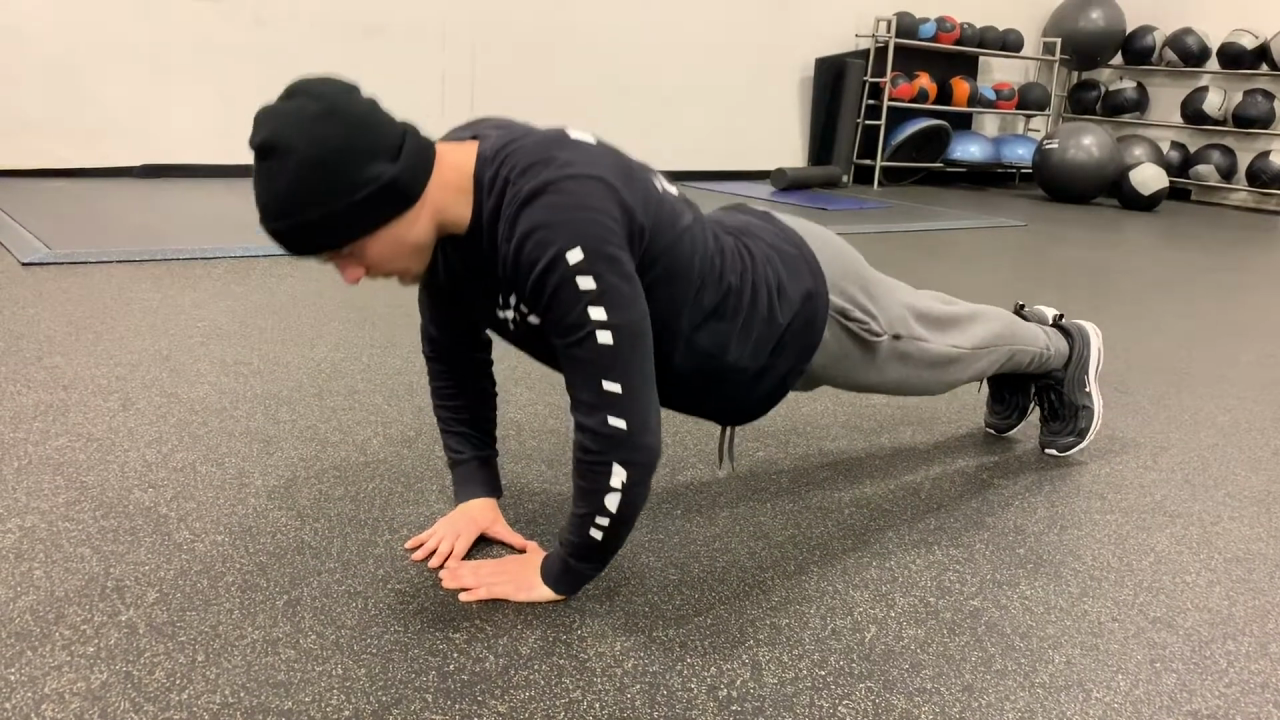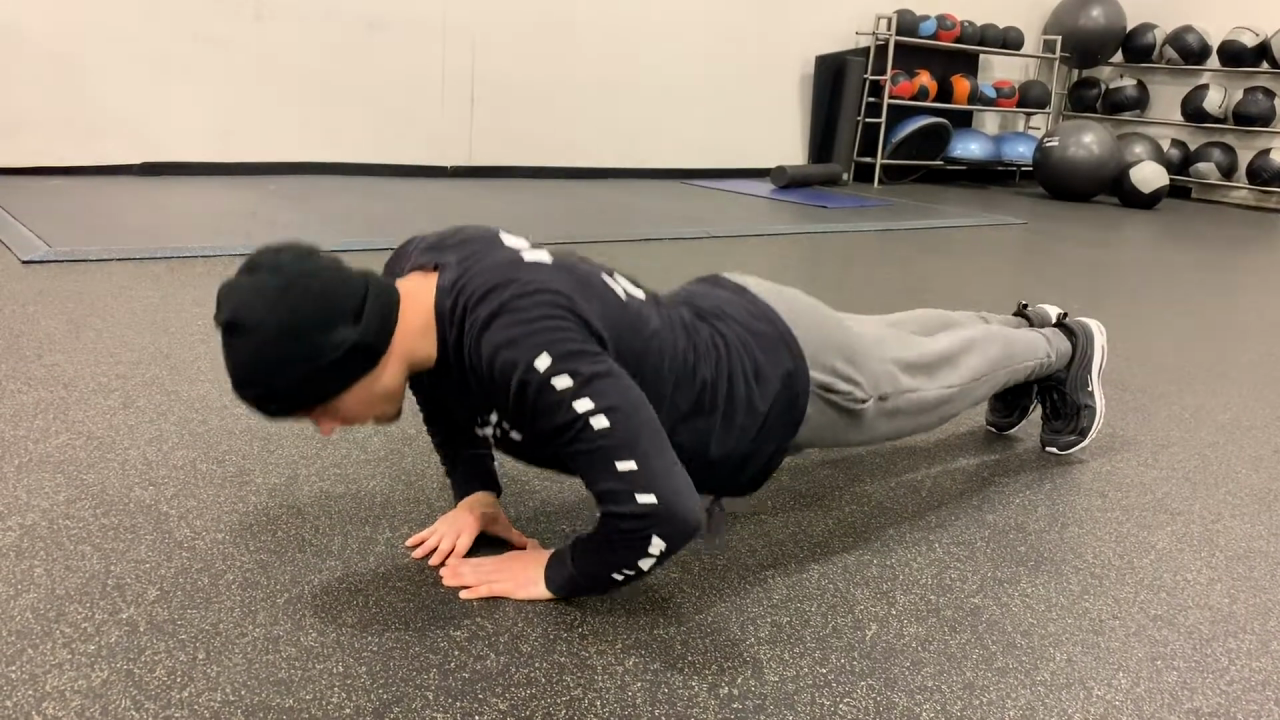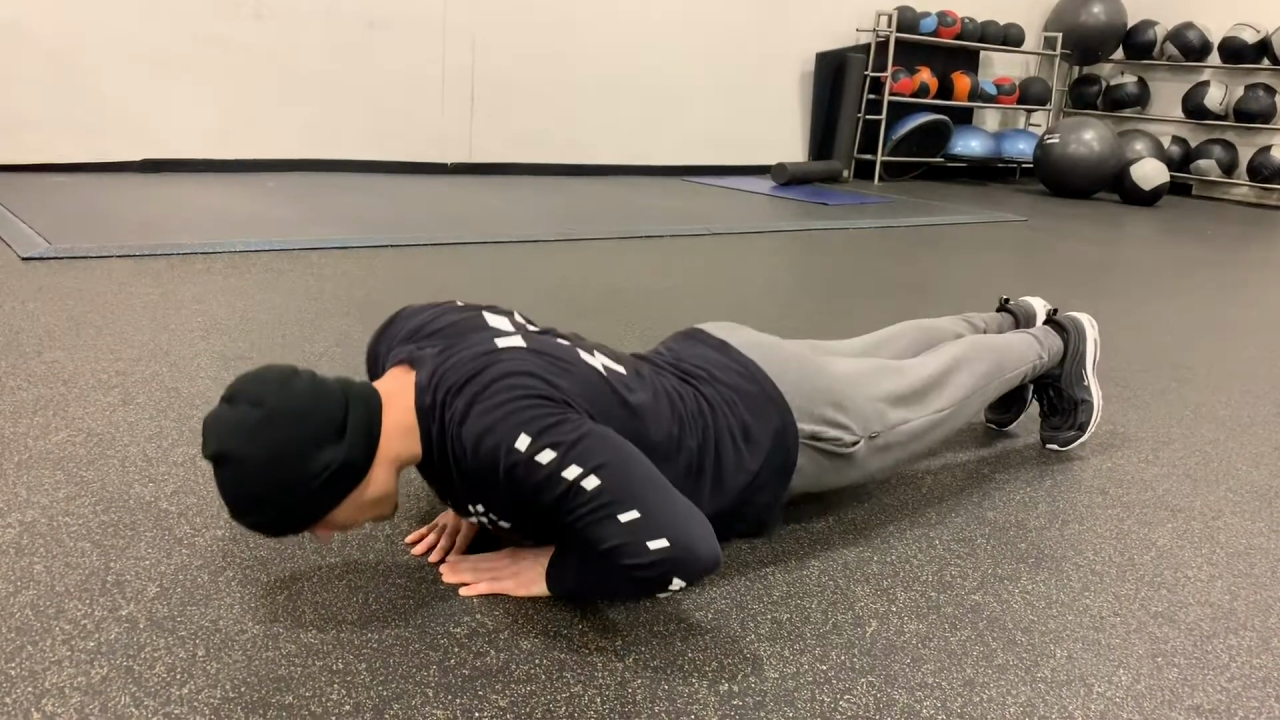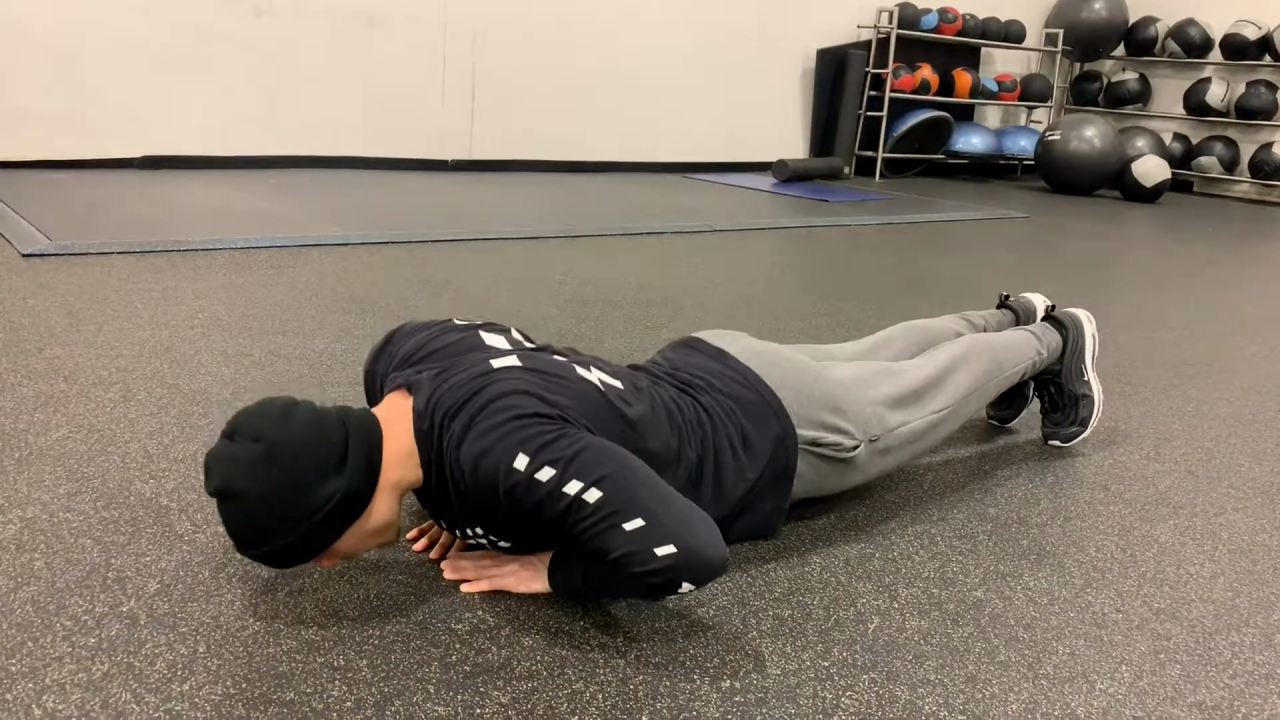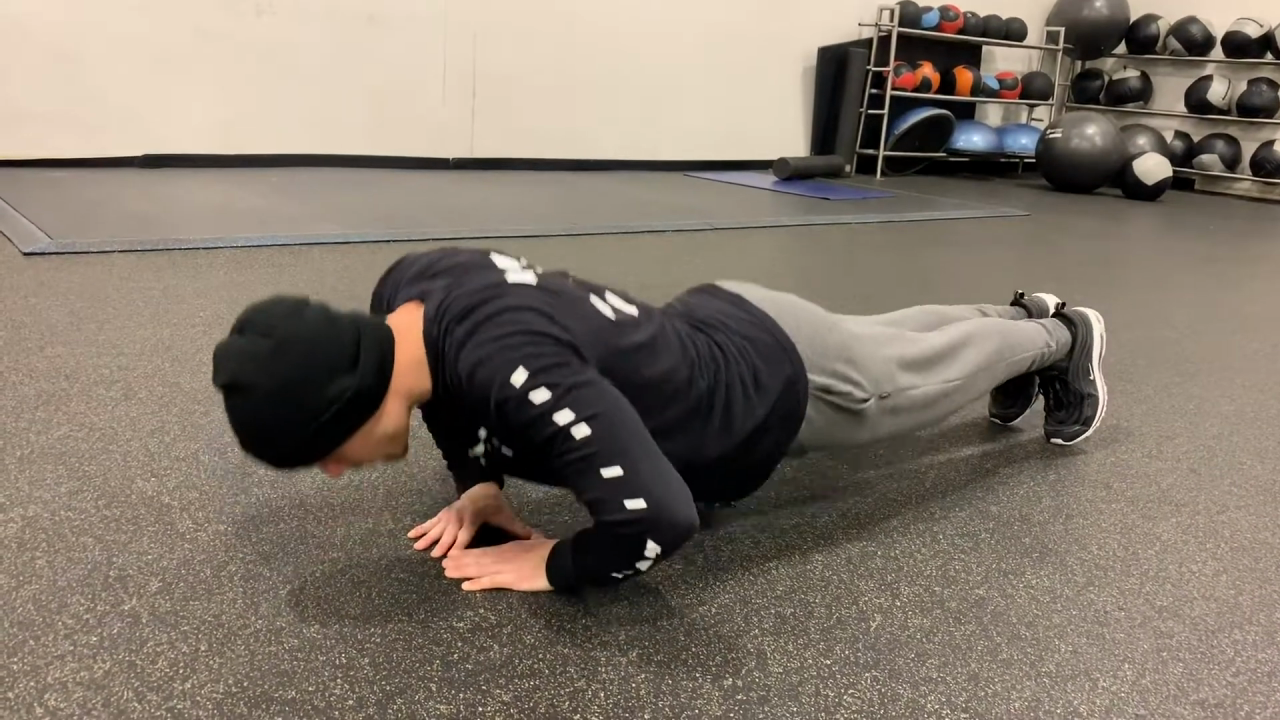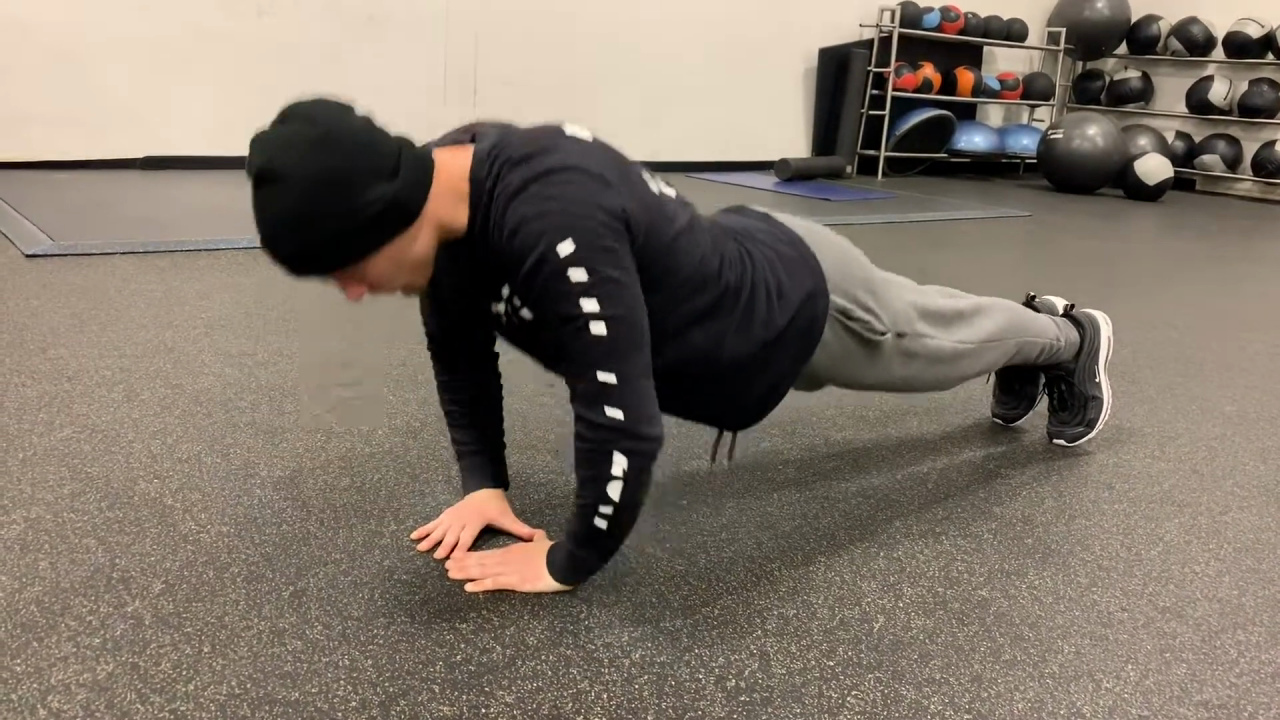
dt=0.3s
person 1, frame 1
left shoulder: (559, 224)
right shoulder: (444, 192)
left elbow: (624, 433)
right elbow: (454, 347)
left wrist: (558, 573)
right wrist: (477, 490)
left hip: (797, 306)
right hip: (734, 266)
left knee: (940, 347)
right knee: (936, 340)
left ankle: (1058, 349)
right ankle: (1021, 326)
person 1, frame 2
left shoulder: (524, 343)
right shoulder: (410, 282)
left elbow: (664, 509)
right elbow: (448, 388)
left wrist: (555, 575)
right wrist: (475, 493)
left hip: (781, 377)
right hip: (715, 322)
left knee: (929, 381)
right knee: (892, 340)
left ankle: (1059, 349)
right ankle: (1019, 324)
person 1, frame 3
left shoulder: (504, 432)
right shoulder: (397, 347)
left elbow: (682, 545)
left wrist: (549, 567)
right wrist: (480, 501)
left hip: (770, 428)
right hip: (703, 367)
left knee: (915, 397)
right knee: (873, 359)
left ankle: (1053, 345)
right ankle: (1005, 323)
person 1, frame 4
left shoulder: (499, 450)
right shoulder: (397, 363)
left elbow: (689, 549)
left wrist: (551, 568)
right wrist: (473, 508)
left hip: (767, 435)
right hip: (700, 374)
left knee: (913, 396)
right knee: (868, 362)
left ankle: (1050, 341)
right ankle: (1003, 321)
person 1, frame 5
left shoulder: (512, 362)
right shoulder: (403, 301)
left elbow: (660, 513)
left wrist: (554, 566)
right wrist: (479, 485)
left hip: (779, 381)
right hip: (714, 329)
left knee: (922, 375)
right knee: (890, 337)
left ankle: (1061, 340)
right ankle: (1017, 316)
person 1, frame 6
left shoulder: (554, 228)
right shoulder: (437, 183)
left elbow: (626, 425)
right elbow: (460, 339)
left wrist: (566, 563)
right wrist: (482, 481)
left hip: (799, 306)
right hip: (738, 267)
left knee: (941, 339)
right knee: (933, 327)
left ankle: (1067, 338)
right ankle: (1033, 320)
